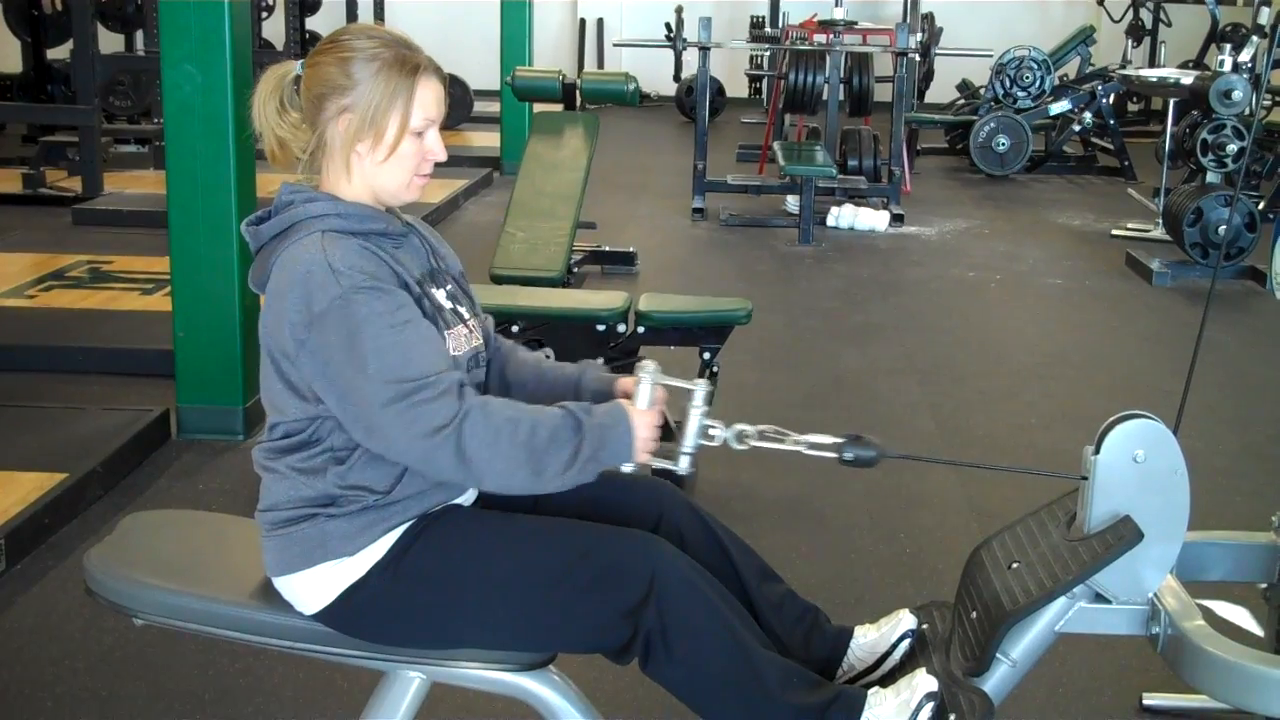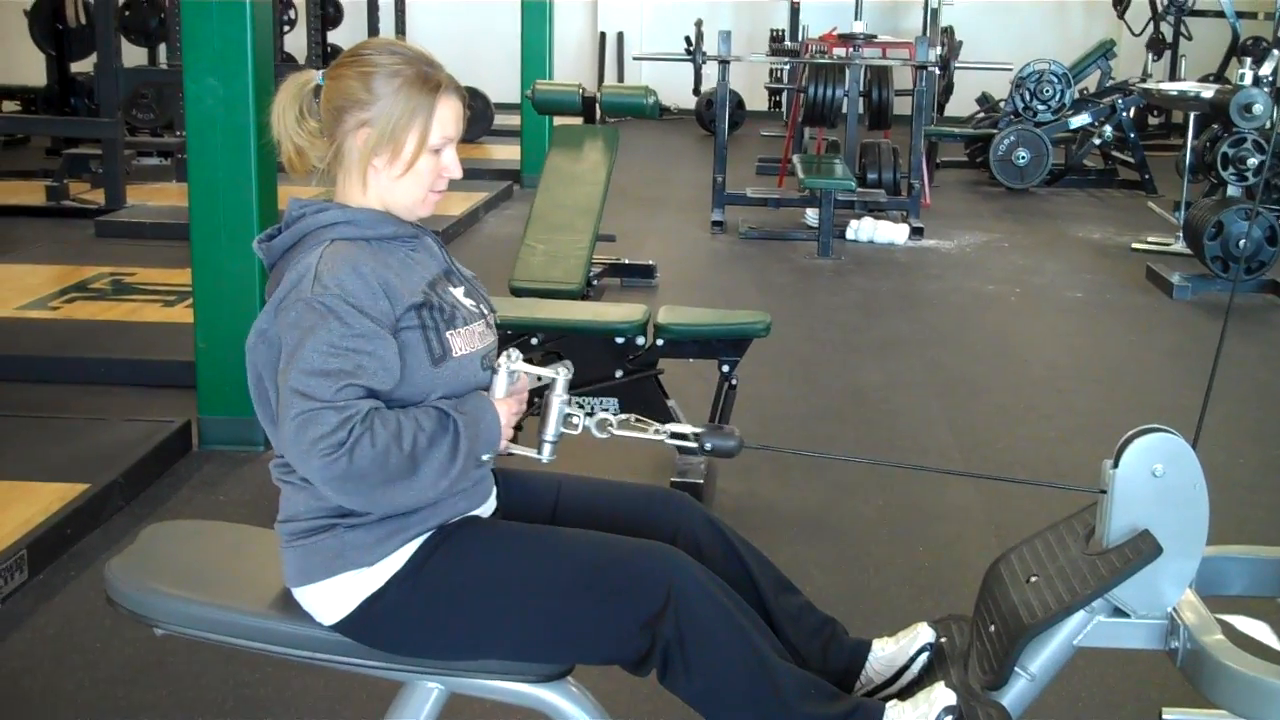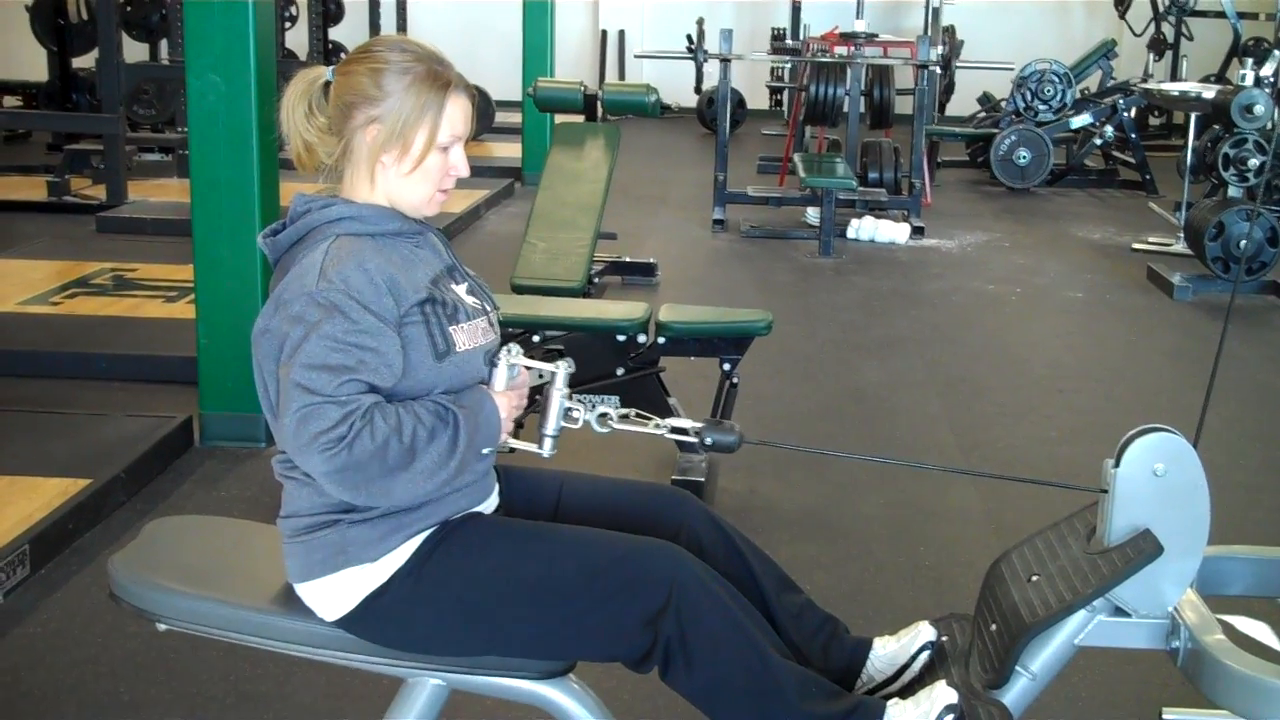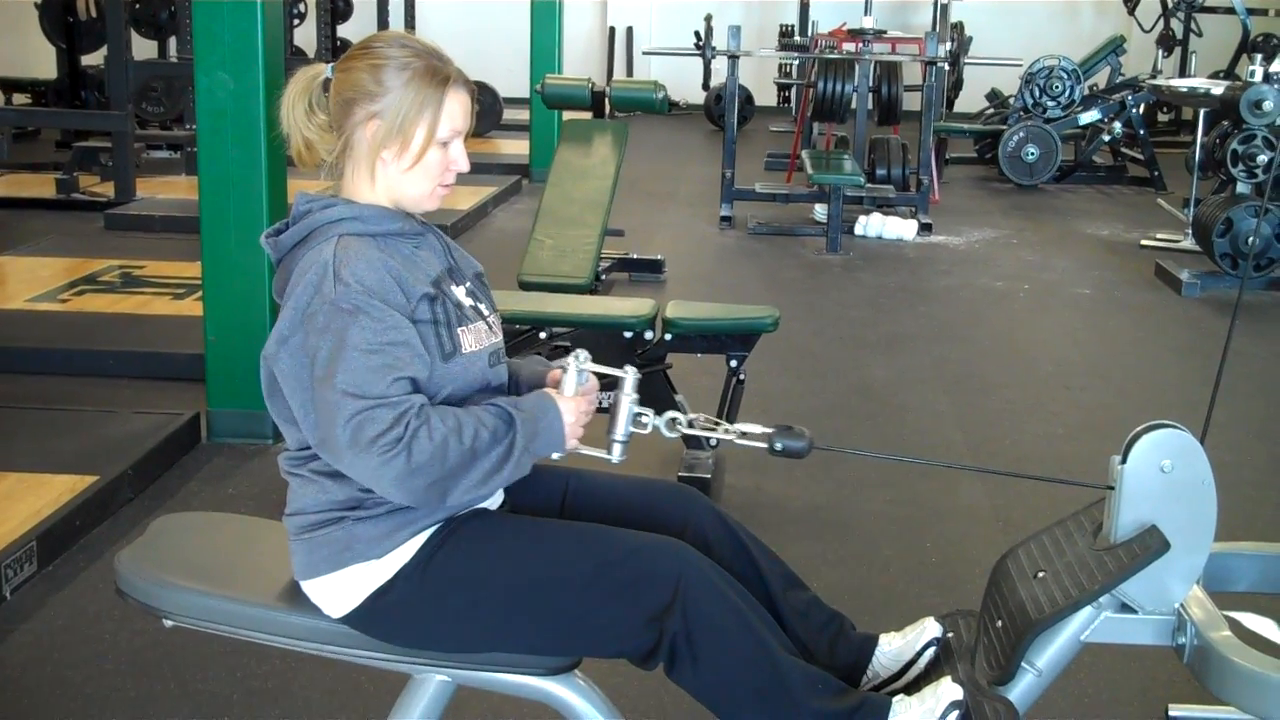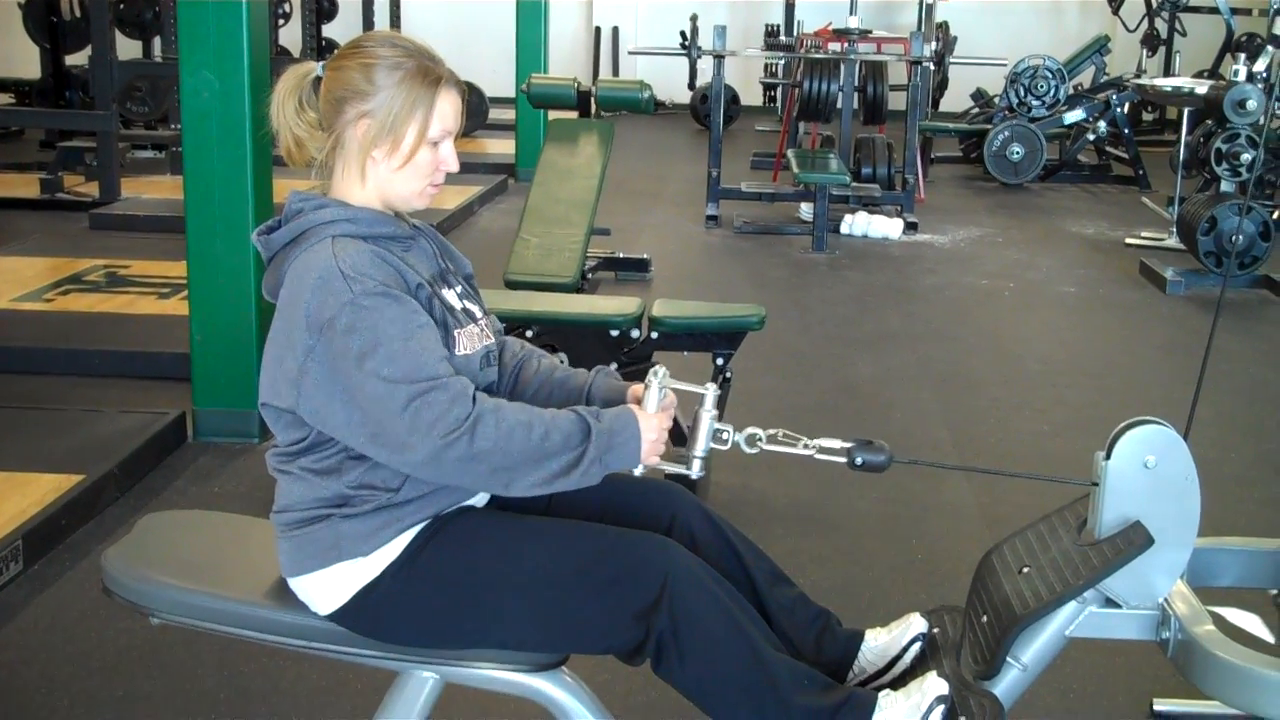
dt=0.7s
person 1, frame 1
left shoulder: (395, 236)
right shoulder: (328, 272)
left elbow: (482, 361)
right elbow: (448, 428)
left wrist: (601, 388)
right wrist: (609, 431)
left hip: (431, 490)
right hip: (361, 553)
left knee: (653, 507)
right knee: (641, 575)
left ankle: (822, 651)
person 1, frame 2
left shoulder: (402, 245)
right shoulder: (333, 282)
right elbow: (336, 452)
left wrist: (501, 393)
right wrist: (479, 424)
left hip: (453, 504)
right hip: (381, 564)
left knee: (671, 518)
right knee: (659, 587)
person 1, frame 3
left shoulder: (403, 241)
right shoulder: (338, 277)
right elbow: (335, 443)
left wrist: (501, 384)
right wrist: (480, 416)
left hip: (455, 499)
right hip: (383, 561)
left knee: (671, 515)
right knee: (660, 582)
left ankle: (839, 662)
person 1, frame 4
left shoulder: (407, 239)
right shoulder: (345, 278)
right elbow: (392, 451)
left wrist: (536, 382)
right wrist: (542, 423)
left hip: (462, 500)
right hip: (390, 557)
left knee: (676, 511)
right knee: (667, 579)
left ankle: (847, 658)
person 1, frame 5
left shoulder: (401, 241)
right shoulder: (342, 280)
left elbow: (494, 363)
right elbow: (453, 433)
left wrist: (609, 395)
right wrist: (615, 433)
left hip: (448, 496)
right hip: (377, 552)
left knee: (665, 510)
right knee: (654, 575)
left ankle: (833, 654)
